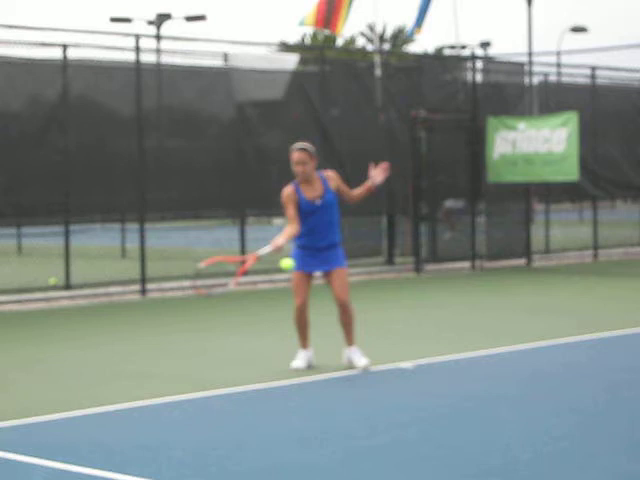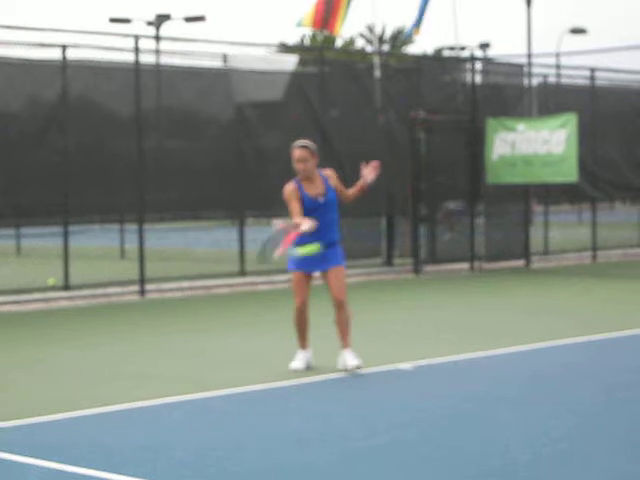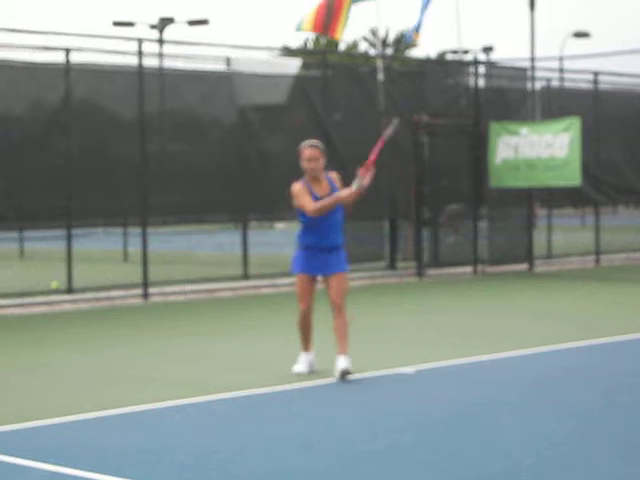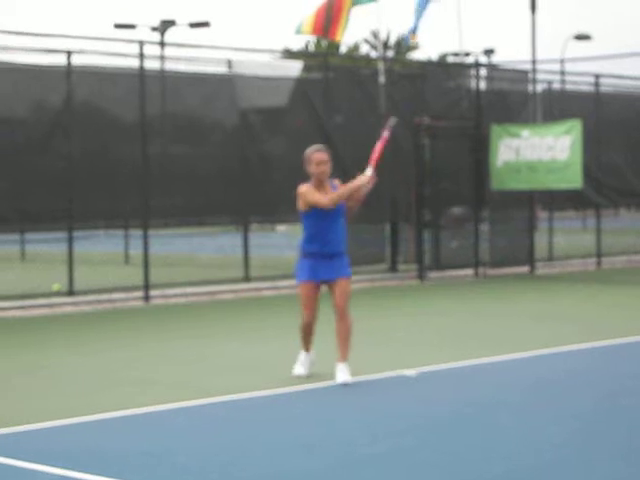
dt=0.1s
person 1, frame 1
left shoulder: (330, 177)
right shoulder: (289, 192)
left elbow: (351, 198)
right elbow: (293, 226)
left wrist: (372, 184)
right wrist: (281, 239)
left hip: (332, 250)
right hip: (305, 253)
left knee: (343, 300)
right knee: (300, 304)
left ankle: (352, 350)
right ankle: (305, 351)
person 1, frame 2
left shoulder: (329, 175)
right shoulder: (291, 189)
left elbow: (346, 197)
right elbow: (297, 218)
left wrist: (365, 182)
right wrist: (304, 222)
left hip: (331, 249)
right hip: (304, 252)
left knee: (339, 299)
right knee: (300, 305)
left ankle: (346, 353)
right ankle: (304, 352)
person 1, frame 3
left shoulder: (334, 177)
right shoulder: (298, 188)
left elbow: (344, 204)
right elbow: (312, 211)
left wrist: (361, 187)
right wrist: (337, 197)
left hip: (335, 252)
right hip: (308, 253)
left knee: (338, 305)
right knee: (304, 309)
left ankle: (342, 360)
right ankle: (307, 355)
person 1, frame 4
left shoulder: (336, 185)
right shoulder: (304, 191)
left elbow: (347, 213)
right elbow: (327, 202)
left wrist: (362, 192)
right wrist: (355, 184)
left hip: (338, 260)
right hip: (311, 261)
left knee: (342, 310)
right knee: (308, 318)
left ankle: (342, 367)
right ankle: (306, 353)
